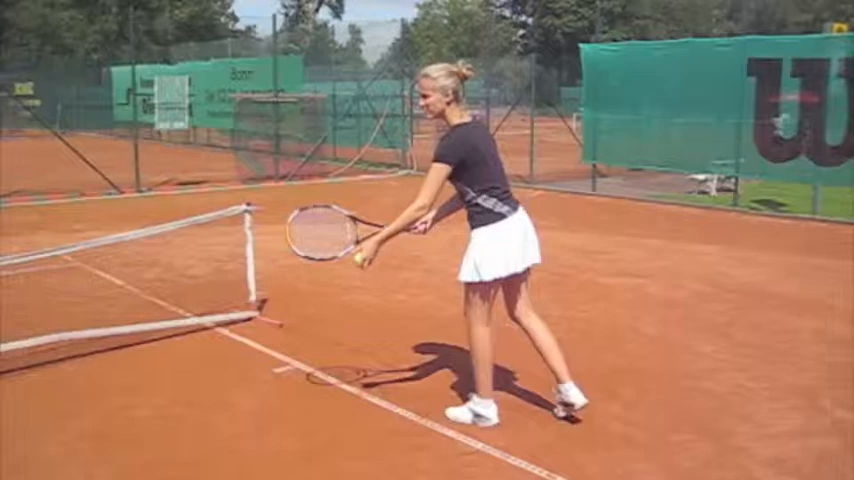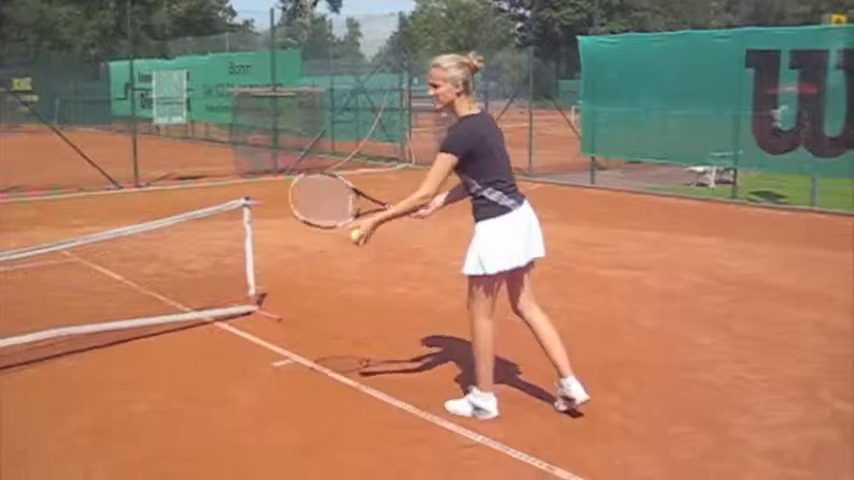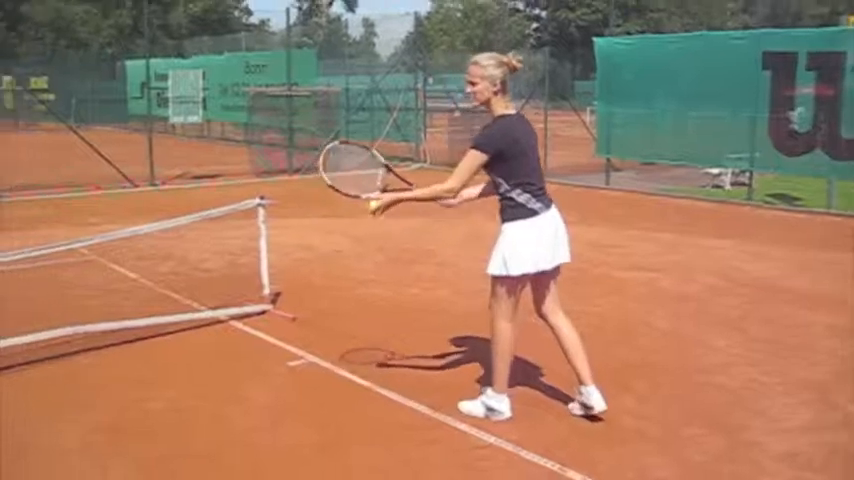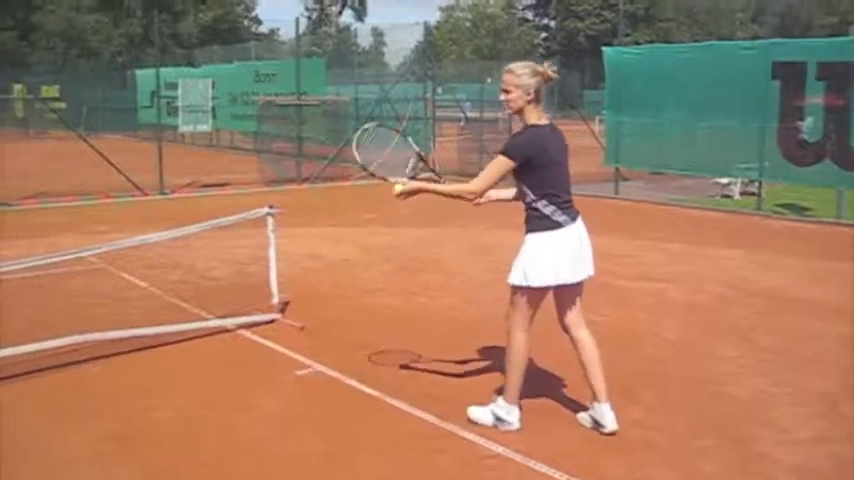
dt=0.2s
person 1, frame 1
left shoulder: (453, 142)
right shoulder: (475, 128)
left elbow: (420, 205)
left wrist: (378, 239)
right wrist: (434, 218)
left hip: (494, 235)
right hip: (515, 225)
left knee: (477, 318)
right knee: (522, 312)
left ankle: (483, 406)
right ankle: (568, 390)
person 1, frame 2
left shoulder: (462, 133)
right shoulder: (483, 122)
left elbow: (424, 193)
left wrist: (375, 219)
right wrist: (440, 202)
left hip: (497, 228)
right hip: (520, 218)
left knee: (480, 312)
right knee: (525, 306)
left ankle: (483, 399)
right ankle: (571, 385)
person 1, frame 3
left shoulder: (496, 132)
right shoulder: (519, 123)
left elbow: (449, 186)
left wrist: (396, 197)
right wrist: (468, 194)
left hip: (524, 231)
right hip: (547, 222)
left knee: (501, 314)
right knee: (550, 310)
left ankle: (497, 400)
right ankle: (590, 393)
person 1, frame 4
left shoulder: (525, 141)
right shoulder: (552, 133)
left elbow: (471, 190)
left wrist: (420, 186)
right wrist: (497, 195)
left hip: (547, 242)
right hip: (572, 235)
left knee: (517, 324)
right knee: (574, 323)
left ankle: (507, 409)
right ankle: (602, 410)
